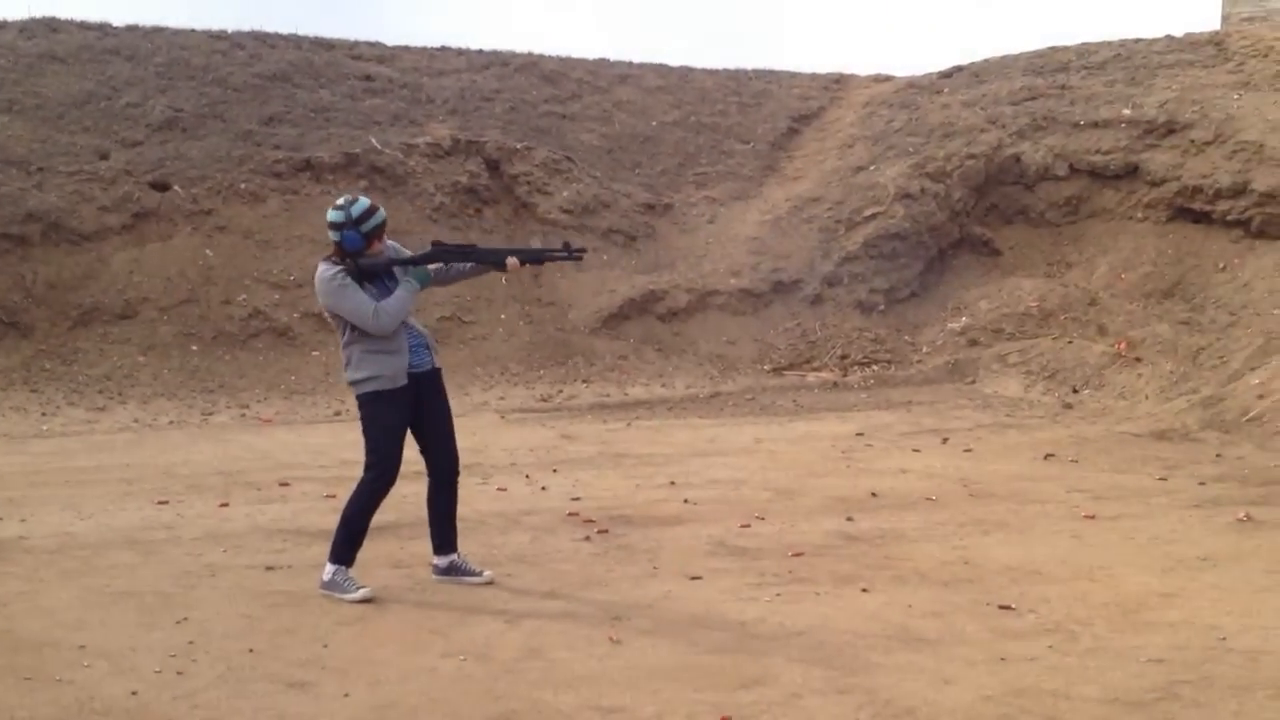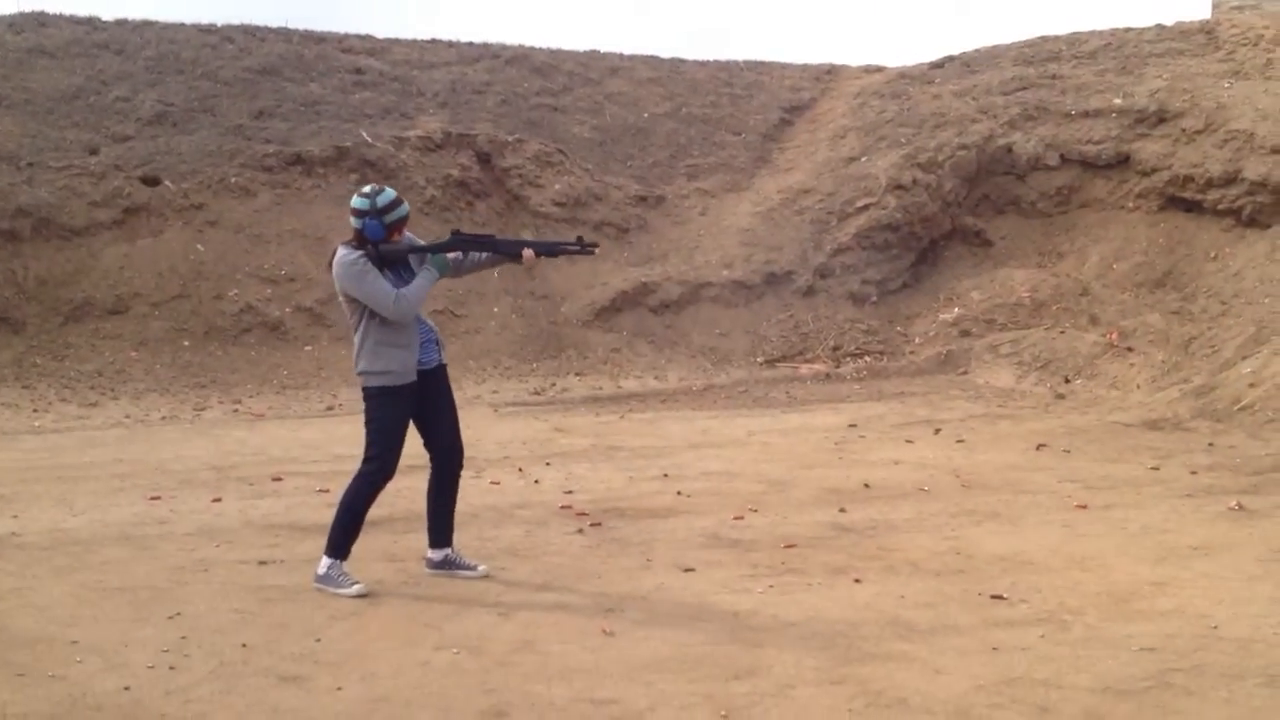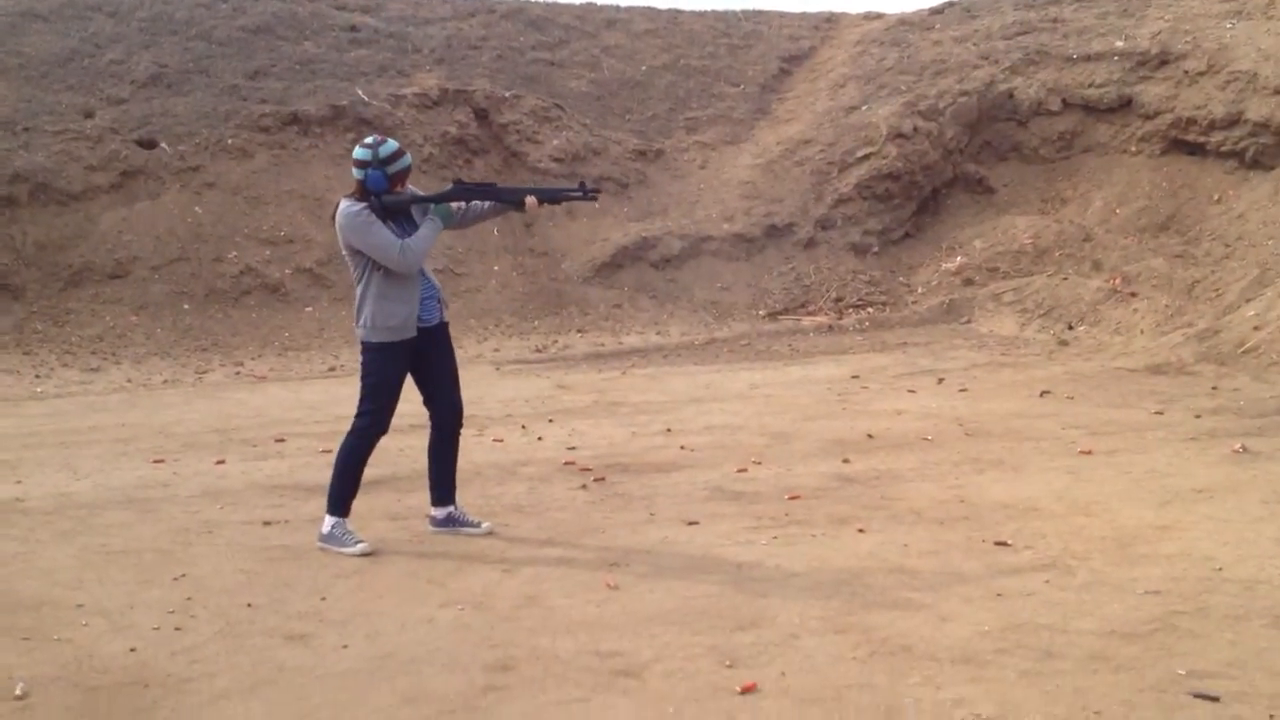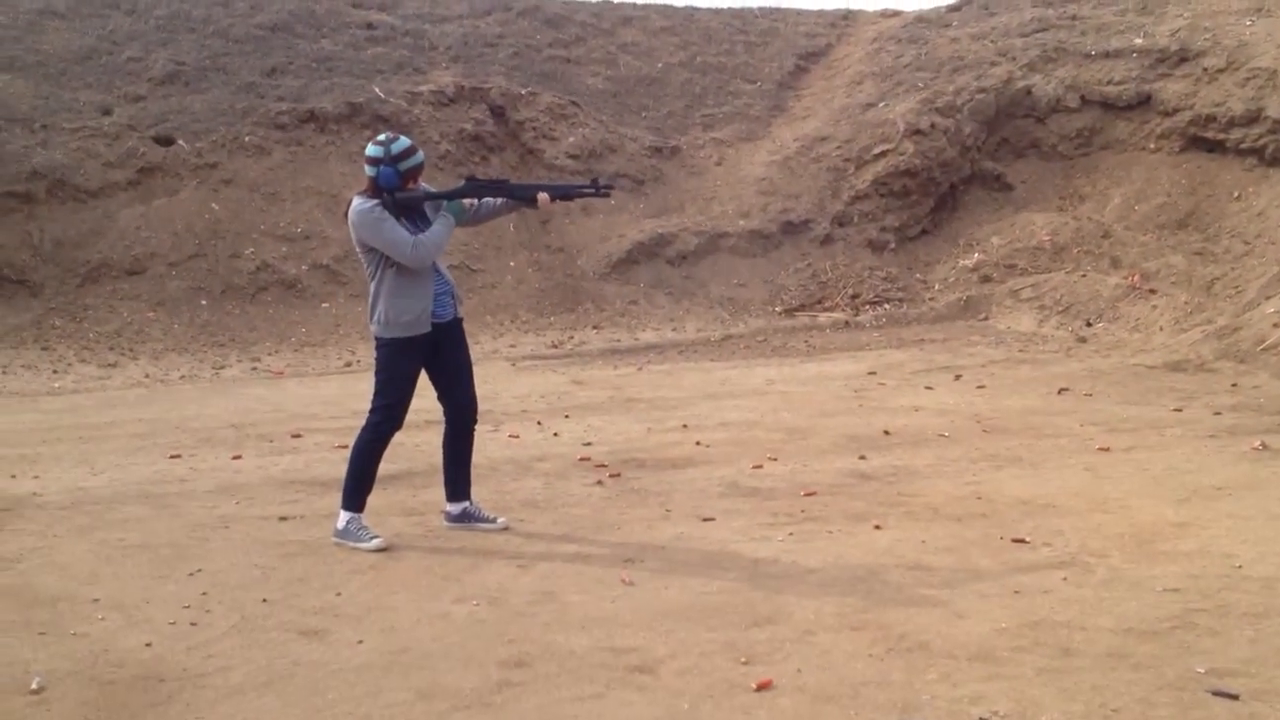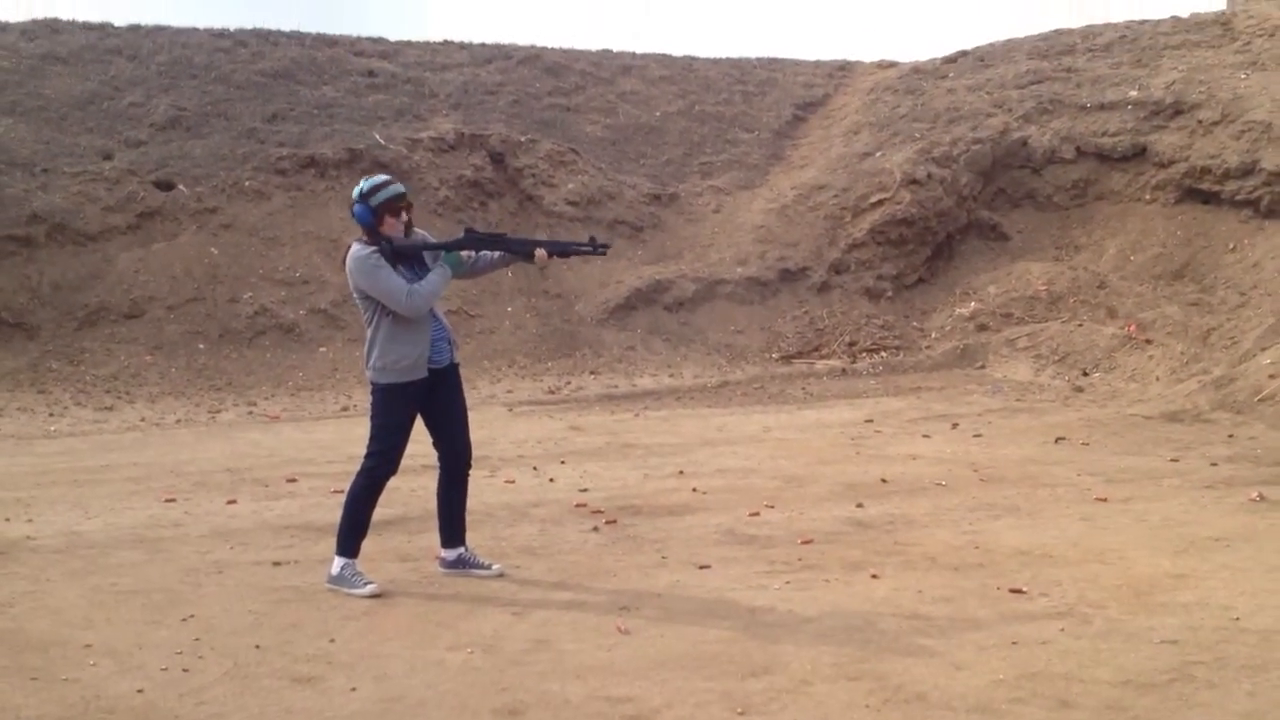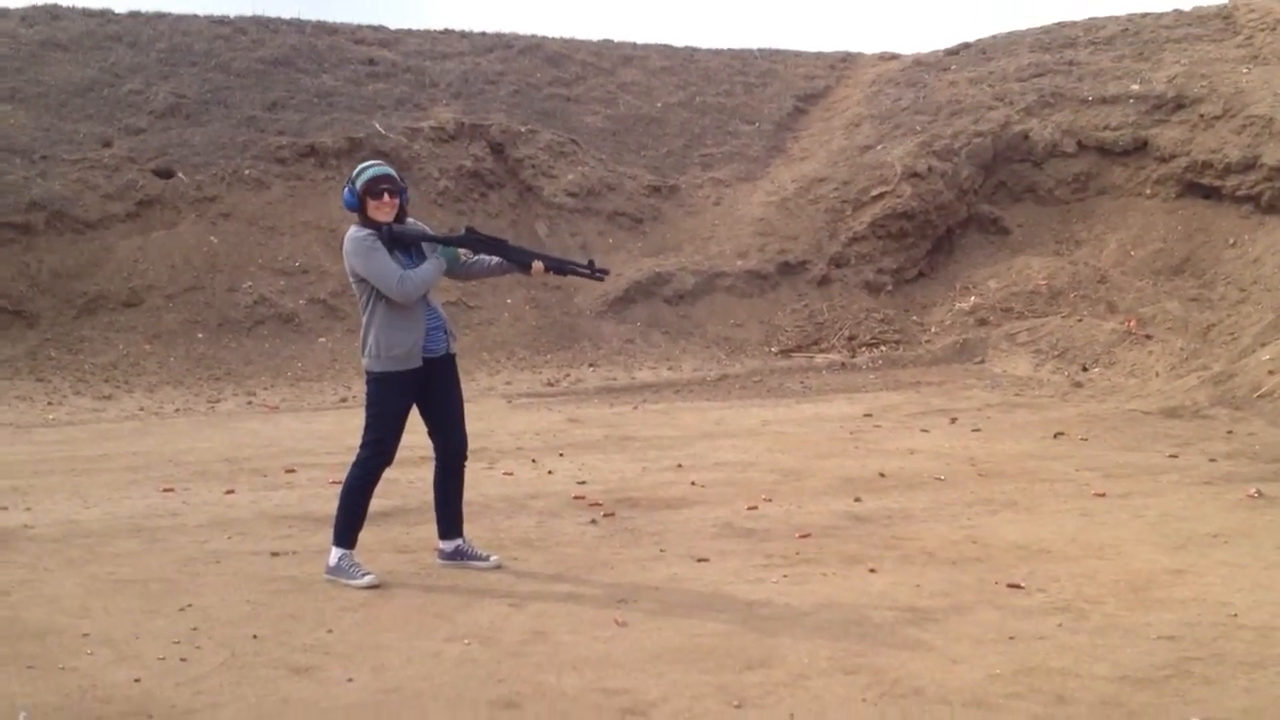
dt=0.5s
person 1, frame 1
left shoulder: (387, 254)
right shoulder: (331, 277)
left elbow: (438, 273)
right elbow: (379, 321)
left wrist: (493, 263)
right wrist: (412, 283)
left hip: (423, 372)
right hip: (381, 383)
left knee: (445, 465)
right knee: (380, 476)
left ankle: (446, 558)
right ankle: (336, 570)
person 1, frame 2
left shoulder: (402, 245)
right shoulder: (350, 263)
left elbow: (453, 263)
right elbow: (399, 307)
left wrist: (507, 254)
right wrist: (430, 270)
left hip: (428, 366)
right hip: (388, 377)
left knee: (449, 457)
right knee: (378, 468)
left ankle: (440, 552)
right ankle: (330, 564)
person 1, frame 3
right shoulder: (353, 215)
left elbow: (458, 215)
right elbow: (404, 257)
left wrist: (510, 202)
right wrist: (434, 220)
left hip: (429, 323)
right hip: (387, 333)
left knee: (449, 415)
right knee: (371, 424)
left ankle: (444, 510)
right ankle: (333, 523)
person 1, frame 4
right shoulder: (365, 212)
left elbow: (470, 212)
right elbow: (416, 253)
left wrist: (522, 199)
right wrist: (446, 216)
left hip: (444, 319)
right hip: (401, 329)
left knee: (463, 411)
right knee: (385, 420)
left ankle: (459, 505)
right ankle: (348, 518)
person 1, frame 5
left shoulder: (416, 241)
right shoulder: (363, 258)
left elbow: (467, 265)
right elbow: (410, 303)
left wrist: (520, 253)
right wrist: (444, 268)
left hip: (441, 366)
right hip: (397, 375)
left knee: (457, 458)
right knee: (380, 465)
left ankle: (454, 551)
right ankle: (342, 564)
person 1, frame 6
left shoulder: (413, 231)
right shoulder: (359, 241)
left elbow: (462, 267)
right elbow: (402, 288)
left wrist: (517, 264)
right wrist: (438, 260)
left hip: (437, 356)
right hip: (392, 364)
left knee: (453, 449)
right knee: (375, 456)
left ankle: (451, 543)
right ankle: (340, 555)
